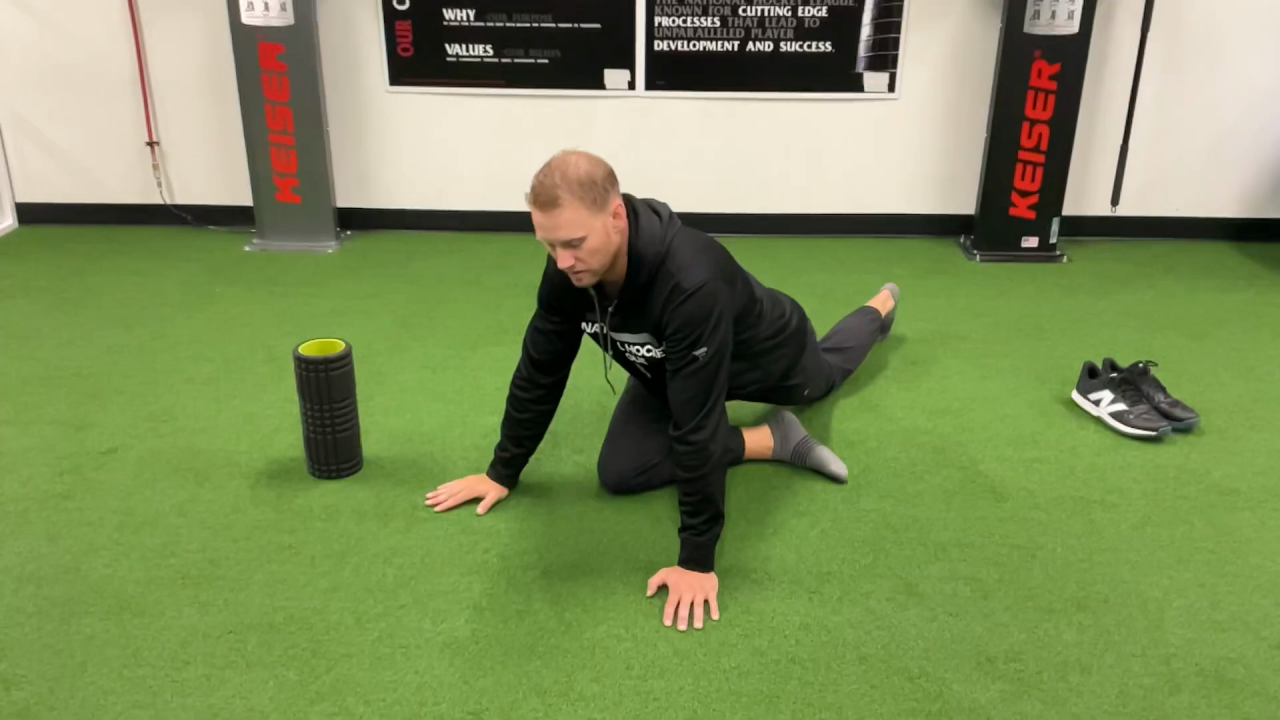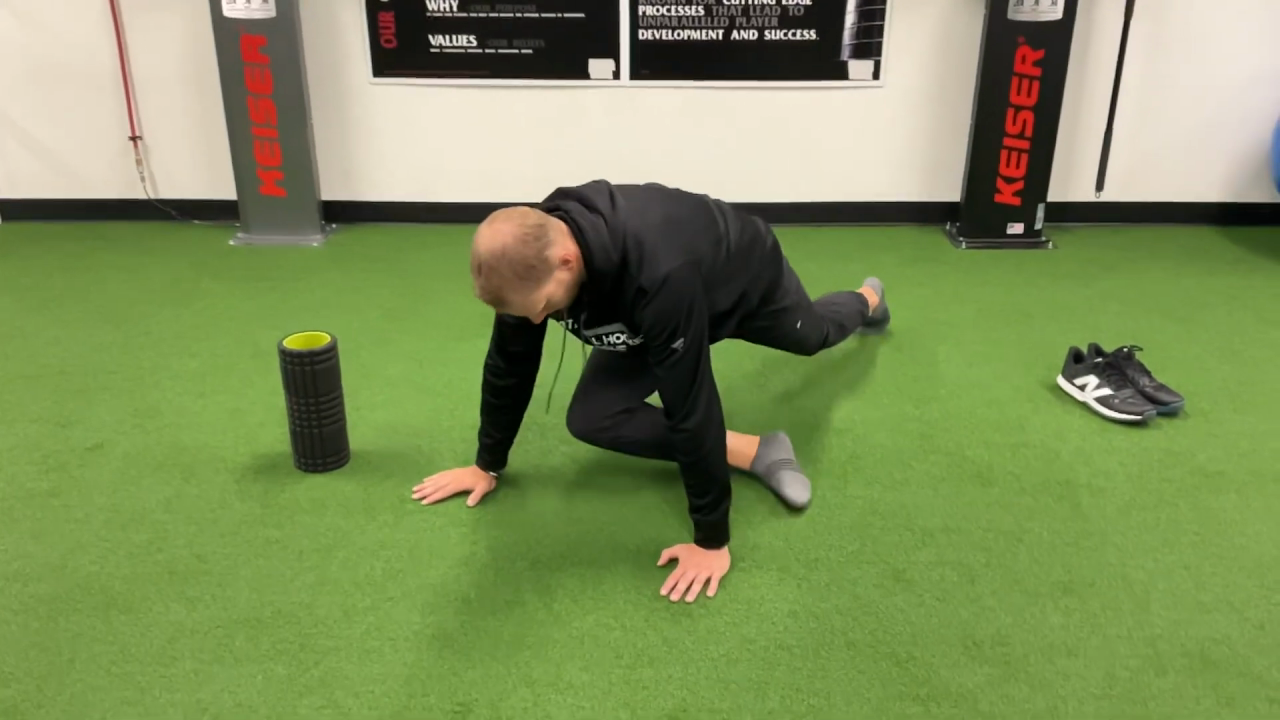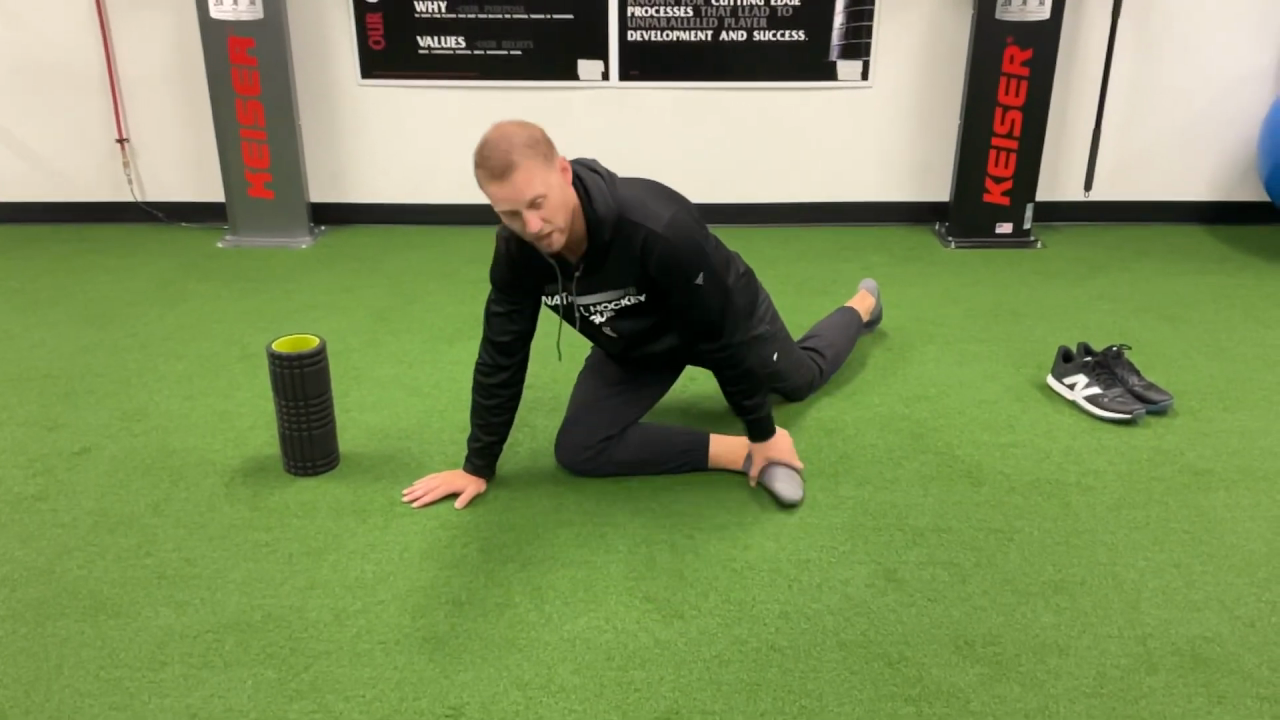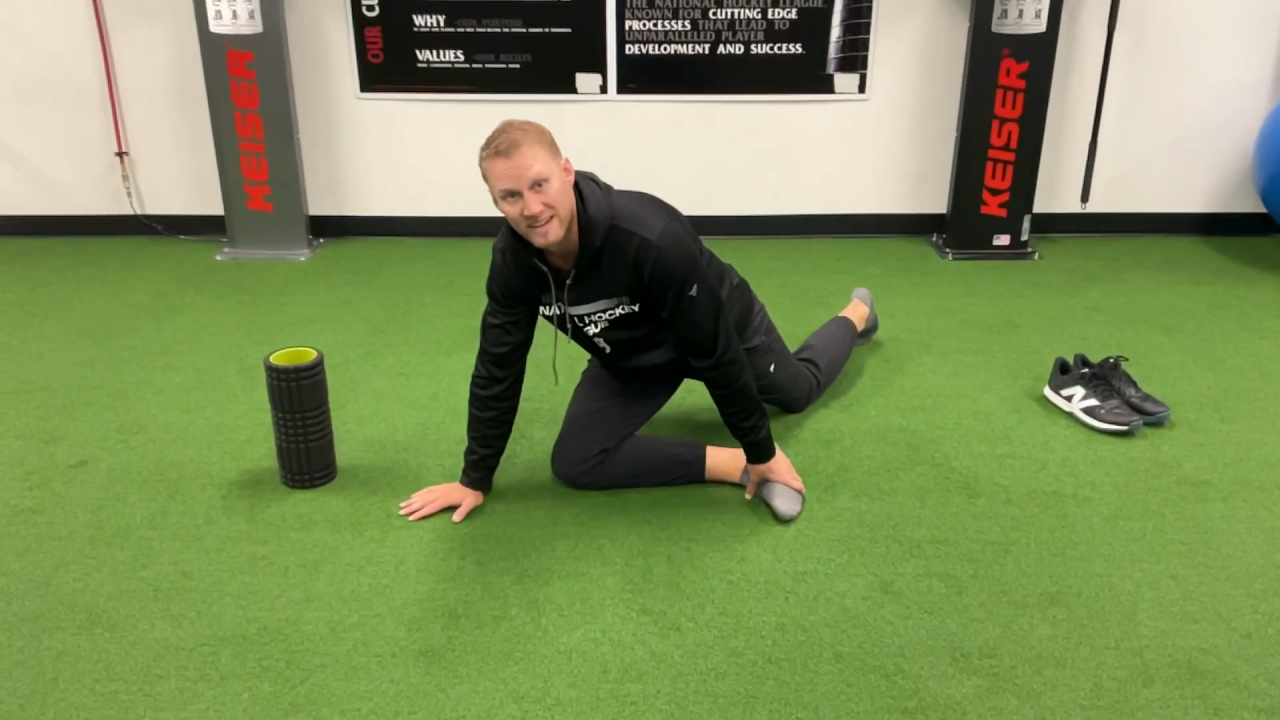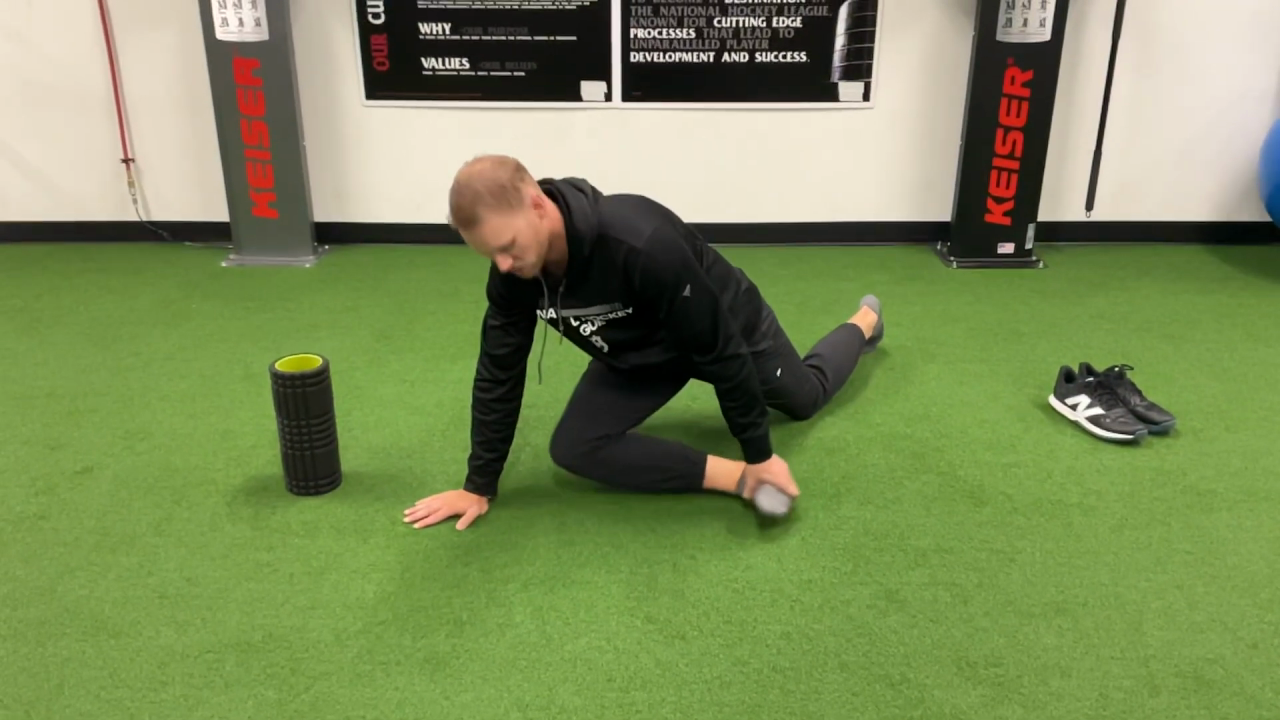
dt=1s
person 1, frame 1
left shoulder: (691, 283)
right shoulder: (569, 272)
left elbow: (697, 424)
right elbow: (539, 371)
left wrist: (697, 560)
right wrist: (501, 473)
left hip: (767, 356)
left knee: (825, 372)
right knee: (618, 471)
left ankle: (880, 306)
right ankle: (772, 440)
person 1, frame 2
left shoulder: (659, 273)
right shoulder: (529, 257)
left elbow: (690, 405)
right elbow: (509, 363)
left wrist: (711, 539)
right wrist: (487, 464)
left hip: (746, 275)
left knee: (812, 333)
right knee: (590, 417)
left ankle: (867, 301)
right ankle: (754, 454)
person 1, frame 3
left shoulder: (659, 228)
right shoulder: (517, 248)
left elbow: (723, 336)
right elbow: (502, 356)
left wrist: (766, 430)
right wrist: (478, 466)
left hip: (724, 316)
right hip: (635, 345)
left knee: (799, 380)
right knee: (578, 451)
left ankle: (861, 305)
right ankle: (740, 453)
person 1, frame 4
left shoulder: (652, 238)
right shoulder: (513, 258)
left elbow: (716, 353)
right elbow: (498, 368)
left wrist: (762, 452)
right wrist: (474, 479)
left hip: (722, 325)
right hip: (629, 356)
left knee: (798, 391)
right knee: (575, 462)
left ankle: (856, 315)
right ankle: (733, 465)
person 1, frame 5
left shoulder: (643, 243)
right shoulder: (513, 268)
left elbow: (720, 349)
right elbow: (499, 372)
left wrist: (759, 454)
right wrist: (479, 485)
left hip: (728, 324)
right hip: (637, 352)
left knee: (804, 398)
right knee: (574, 447)
left ankle: (863, 322)
right ankle: (735, 478)
